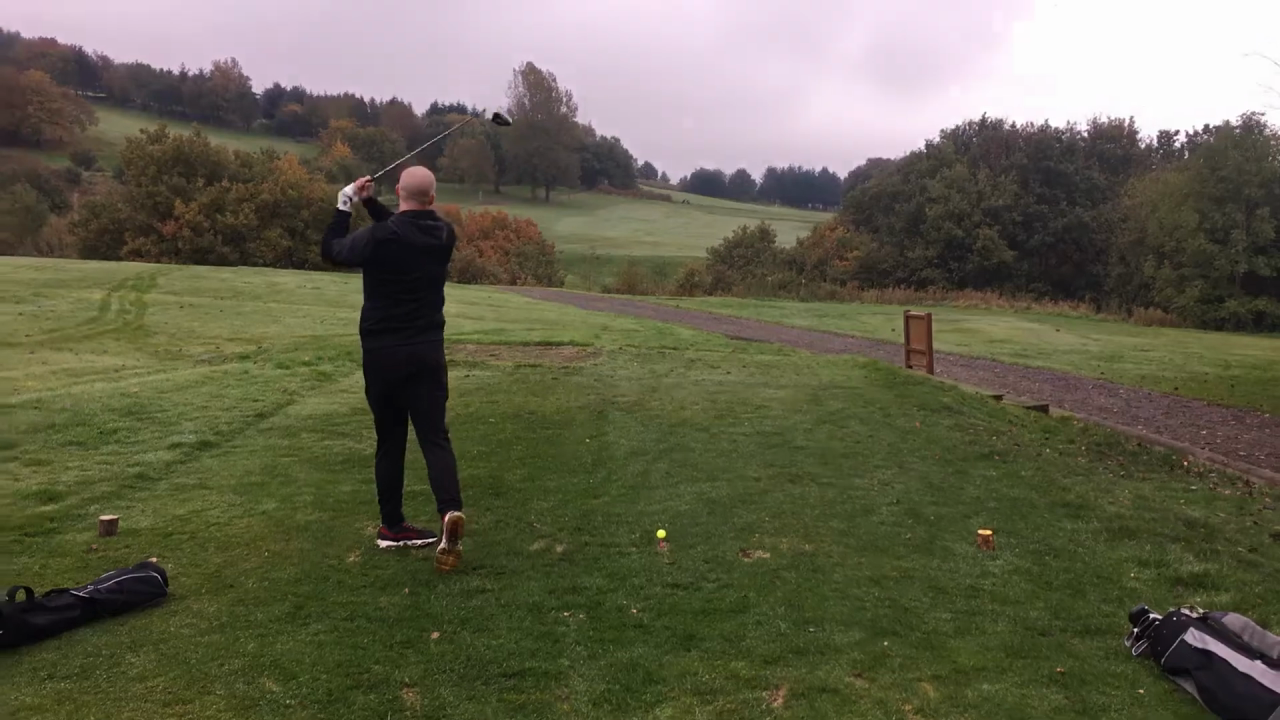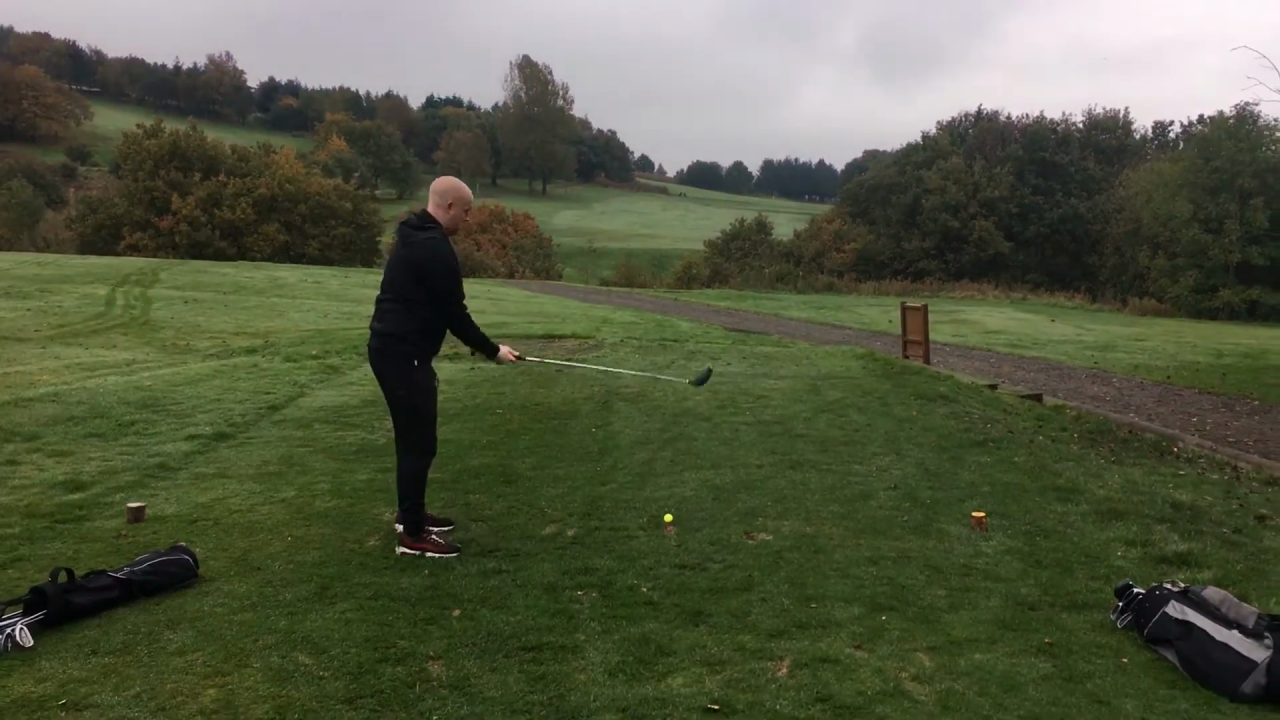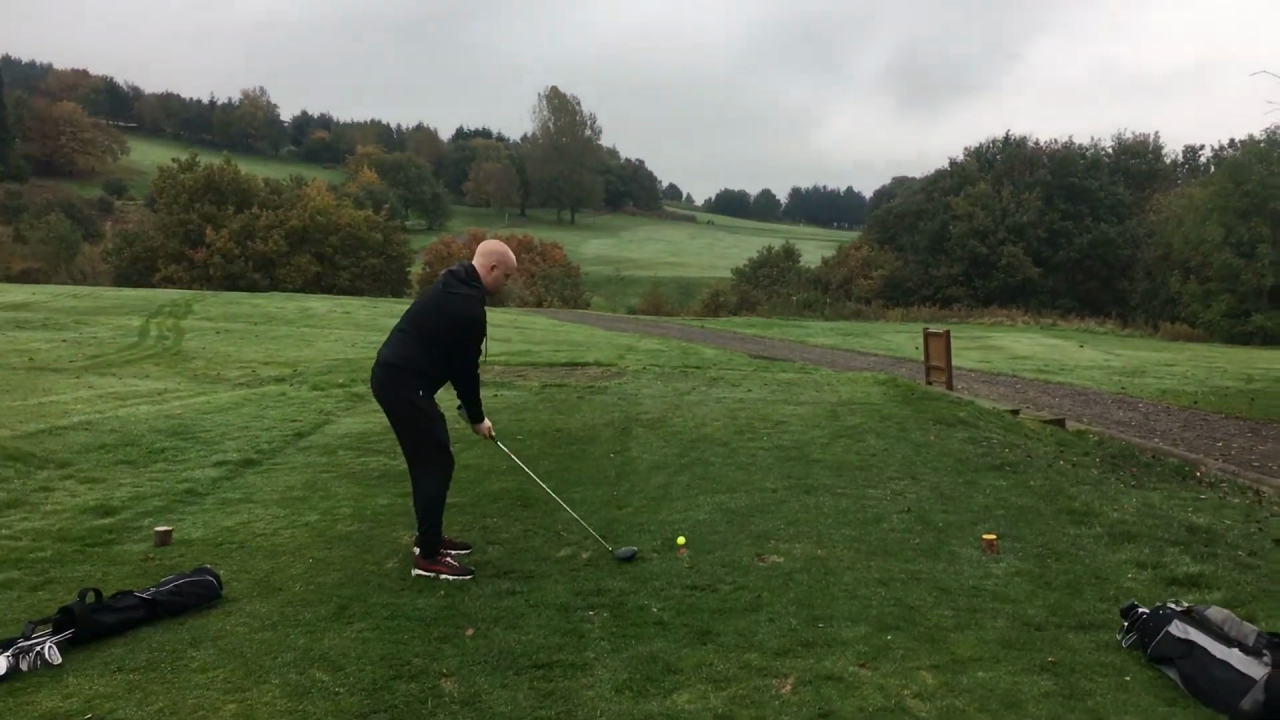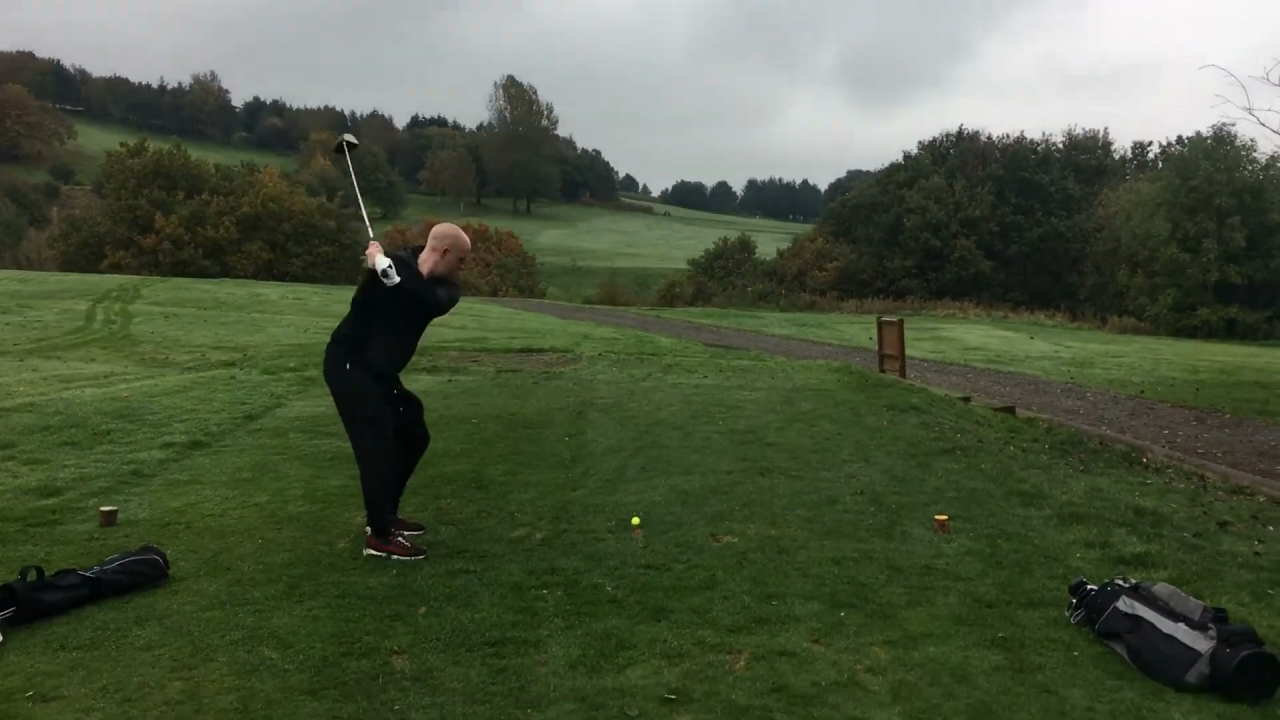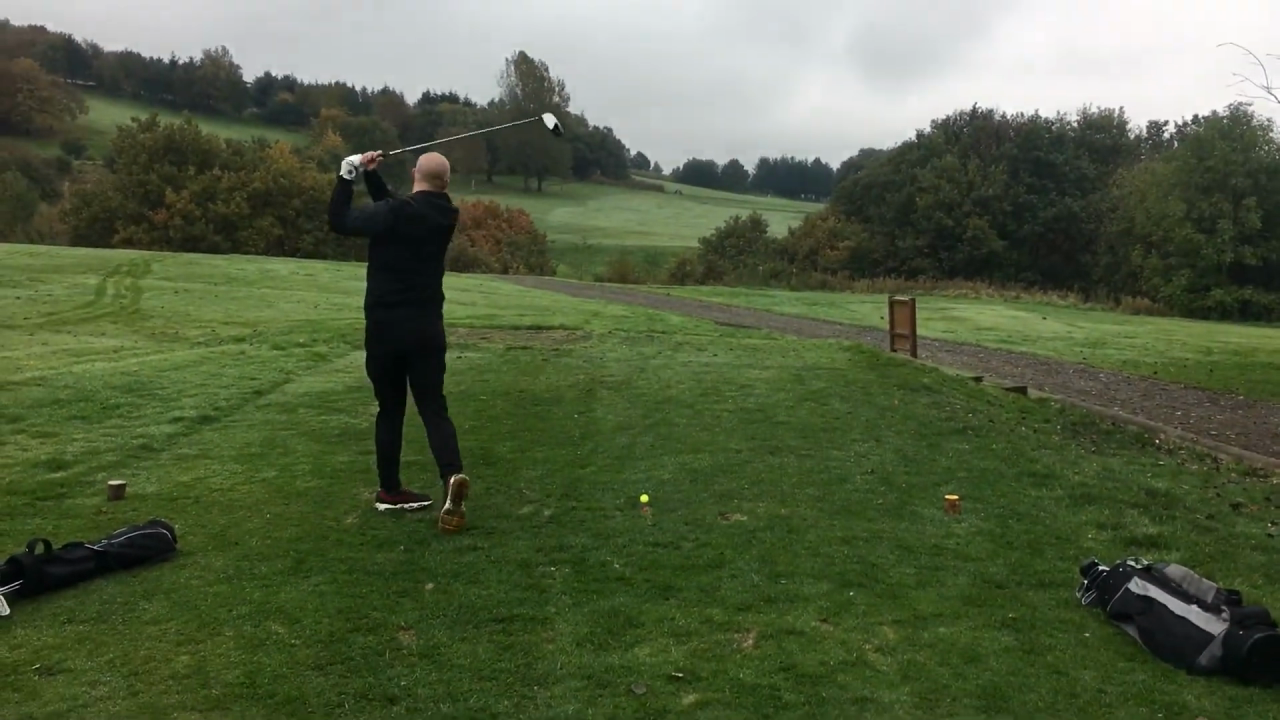
dt=1s
person 1, frame 1
left shoulder: (378, 238)
right shoulder: (444, 236)
left elbow: (331, 251)
left wrist: (346, 202)
right wrist: (371, 202)
left hip: (382, 353)
right hip: (427, 352)
left knee: (390, 440)
right knee: (435, 437)
left ankle: (392, 525)
right ankle: (450, 510)
person 1, frame 2
left shoulder: (414, 238)
right shoulder: (435, 249)
right elbow: (454, 315)
left wrist: (484, 345)
right wrist: (492, 350)
left hip: (391, 346)
right hip: (403, 353)
left knee: (413, 435)
right knee: (419, 440)
left ankle: (410, 513)
right ankle: (413, 534)
person 1, frame 3
left shoulder: (453, 286)
right shoulder: (467, 307)
right elbow: (465, 367)
left wrist: (469, 409)
right wrist: (476, 416)
left hip: (394, 375)
right hip: (404, 383)
left knee: (429, 459)
right knee: (436, 463)
left ankle: (429, 537)
right ankle: (429, 556)
person 1, frame 4
left shoulder: (445, 289)
right shoulder: (394, 266)
left elbow: (429, 301)
right elbow: (362, 309)
left wrist: (388, 272)
right wrist: (375, 271)
left hip: (382, 371)
right hip: (349, 364)
left knee: (414, 437)
right knee: (378, 446)
left ankle: (383, 515)
right ankle: (379, 535)
person 1, frame 5
left shoulder: (395, 213)
right shoulder: (446, 217)
left elbow: (338, 221)
left wrist: (350, 169)
right wrist: (370, 174)
left hip: (385, 325)
right hip: (427, 326)
left knee: (390, 408)
right knee: (434, 407)
left ankle: (389, 490)
right ankle: (453, 475)
